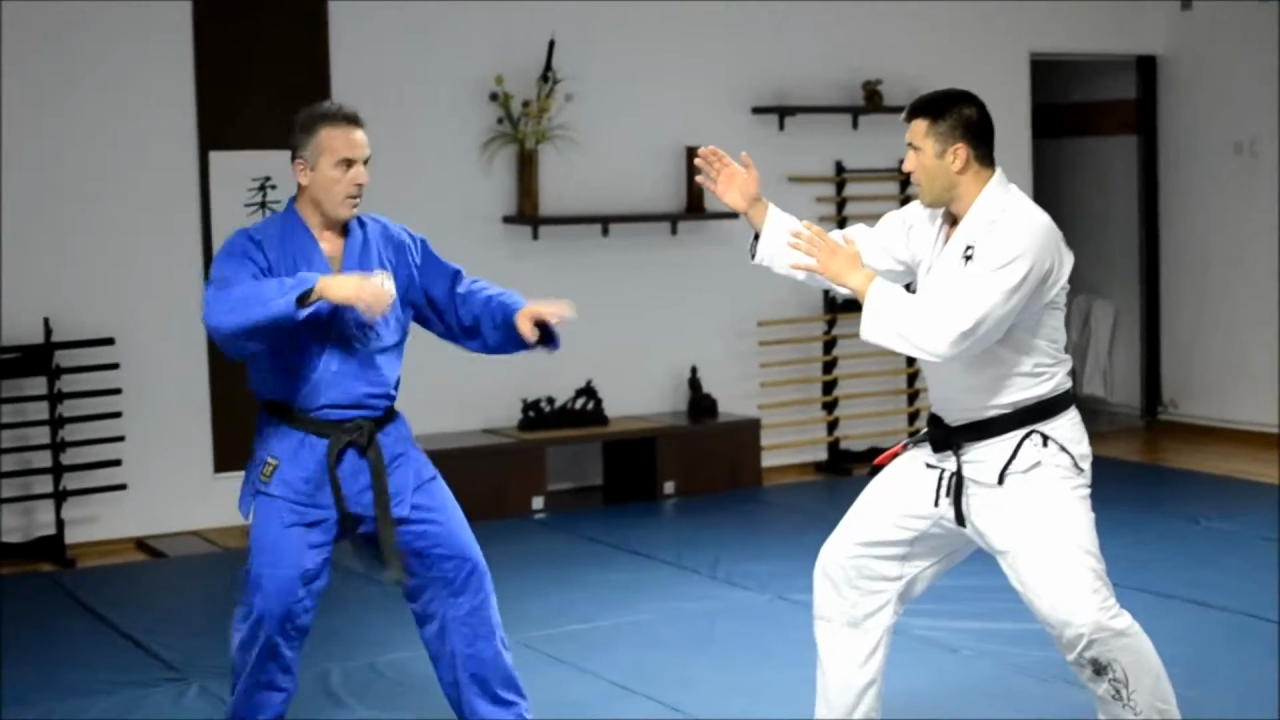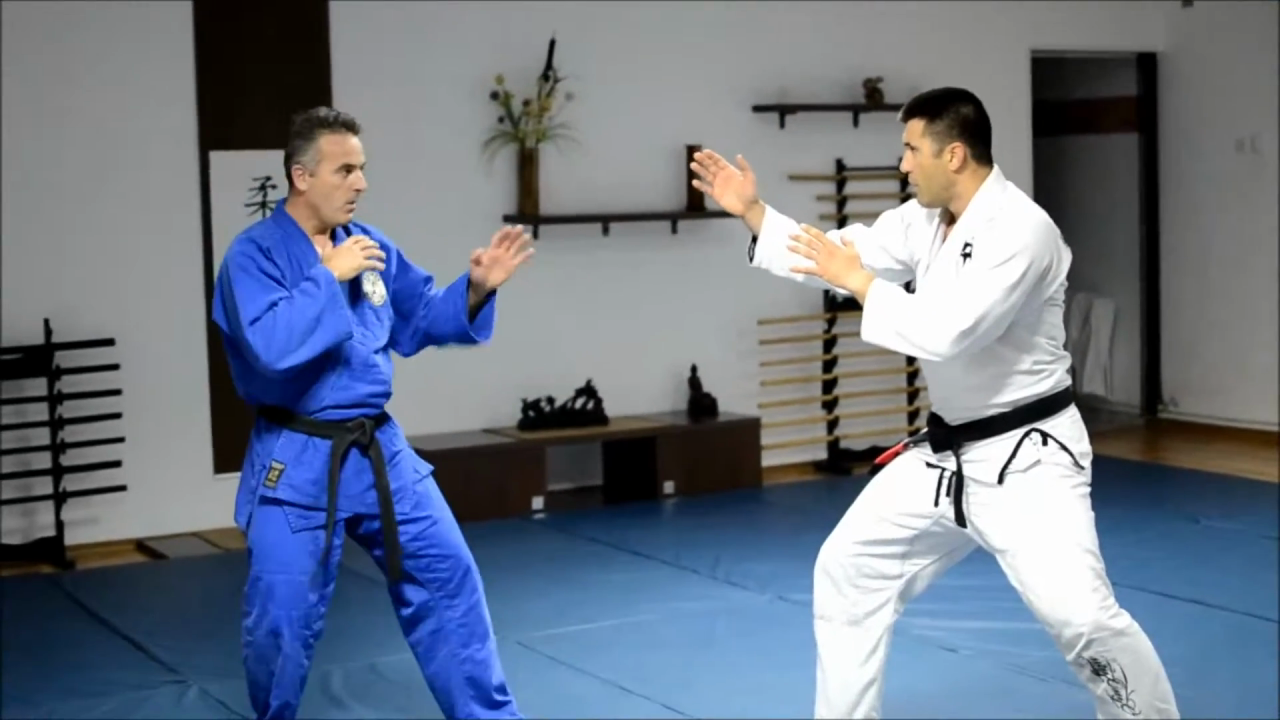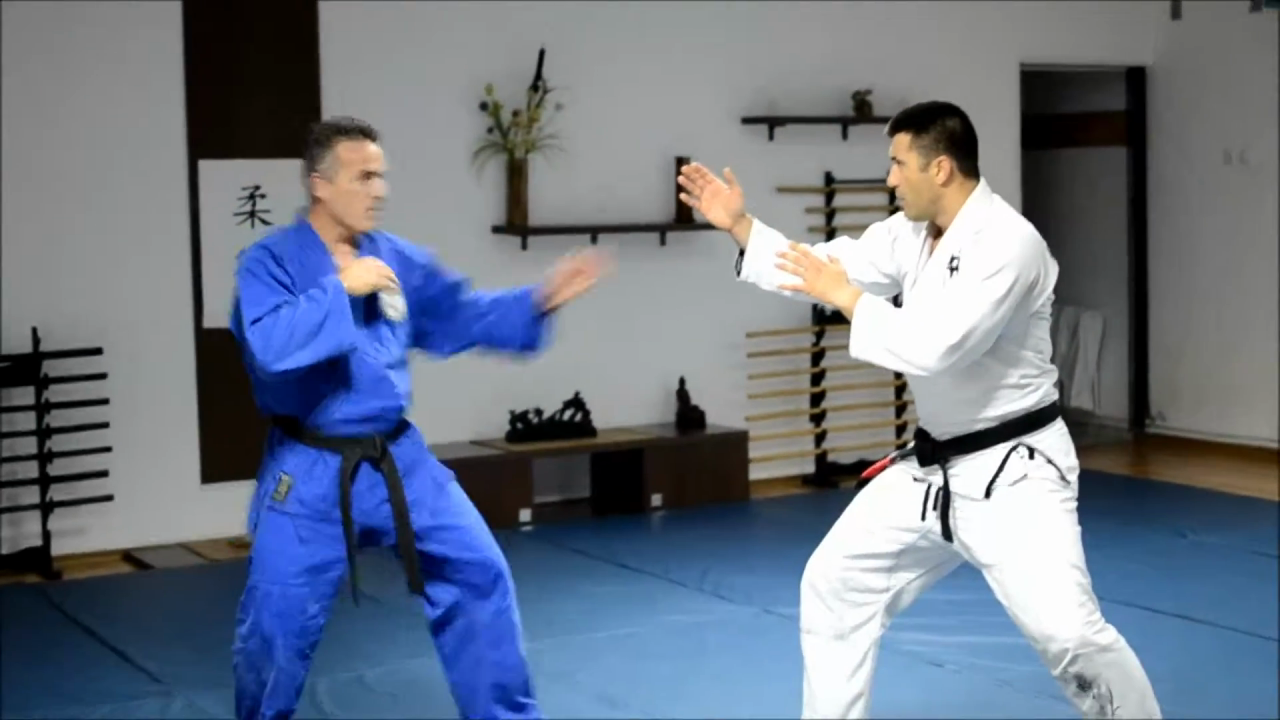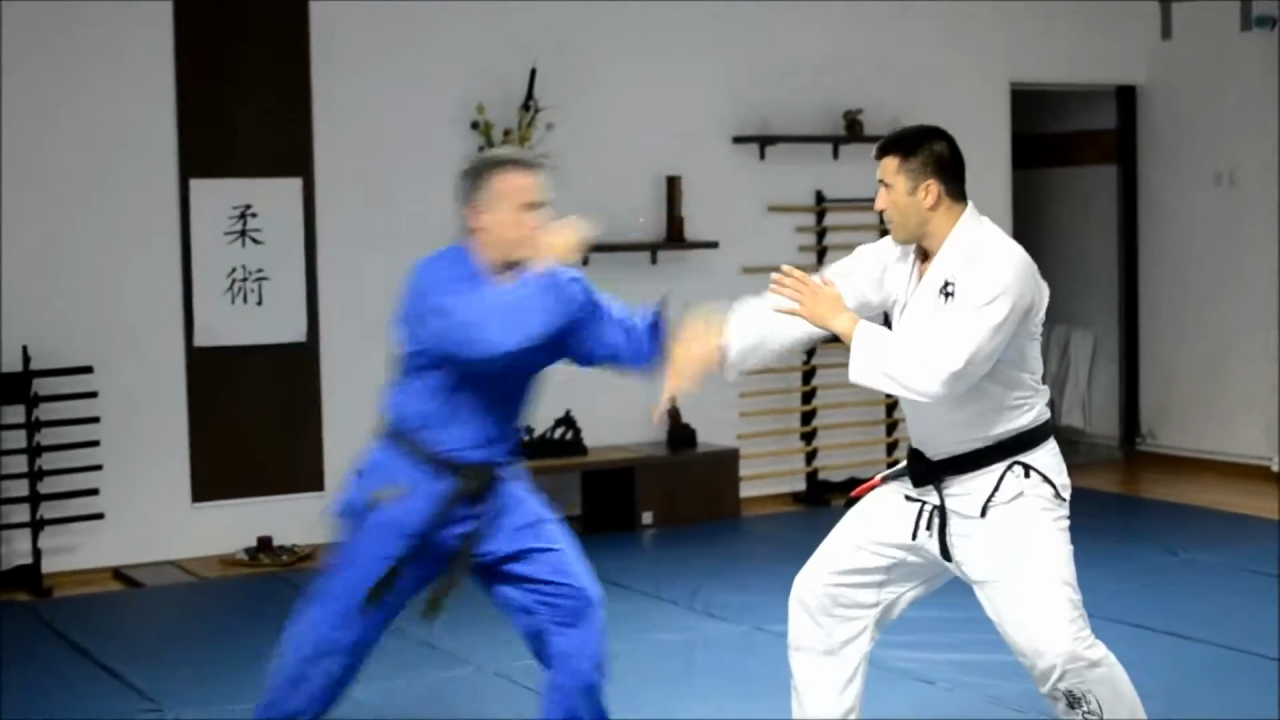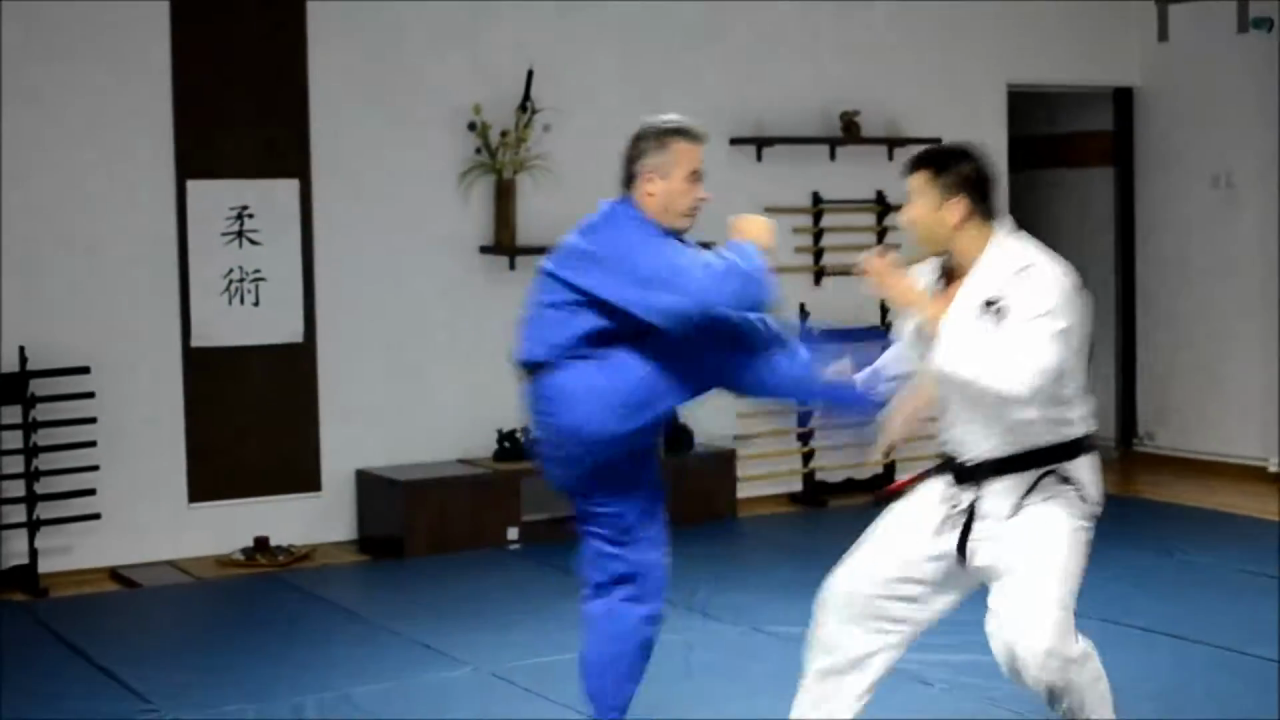
dt=0.3s
person 1, frame 1
left shoulder: (1023, 230)
right shoulder: (926, 220)
left elbow: (946, 333)
right elbow: (839, 253)
left wrist: (859, 280)
right wrist: (754, 209)
left hip: (1026, 456)
right hip: (945, 452)
left knee: (1082, 615)
right knee: (848, 571)
person 1, frame 2
left shoulder: (1020, 229)
right shoulder: (925, 218)
left elbow: (947, 333)
right elbow: (837, 254)
left wrist: (859, 281)
right wrist: (753, 212)
left hip: (1026, 456)
right hip: (945, 451)
left knee: (1081, 613)
right knee: (849, 569)
person 1, frame 3
left shoulder: (1008, 243)
right shoulder: (911, 233)
left elbow: (935, 348)
right elbow: (825, 267)
left wrist: (846, 297)
right wrist: (739, 225)
left hip: (1013, 470)
right hip: (933, 466)
left knee: (1067, 629)
right knee: (835, 583)
person 1, frame 4
left shoulder: (999, 265)
right shoulder: (892, 257)
left elbow: (936, 373)
right elbow: (798, 311)
left wrist: (844, 323)
right wrist: (717, 339)
left hip: (1006, 488)
right hip: (923, 486)
left knee: (1058, 646)
right knee: (823, 595)
person 1, frame 5
left shoulder: (1040, 280)
right shoulder: (933, 278)
left elbow: (1024, 378)
right elbow: (916, 363)
left wrist: (934, 313)
left hip: (1042, 491)
right hip: (959, 489)
left knee: (1033, 642)
right knee: (855, 597)
person 2, frame 1
left shoulder: (391, 244)
right shoulder: (257, 246)
left elbow: (458, 301)
right elbow: (224, 315)
left wrist: (519, 313)
right wrist: (318, 290)
left hip: (383, 449)
right hip: (298, 456)
left knee: (456, 570)
right knee: (275, 606)
person 2, frame 2
left shoulder: (370, 244)
right shoulder: (255, 254)
left elbow: (419, 322)
right elbow: (274, 346)
left wrist: (476, 286)
right wrist: (329, 275)
left hip: (378, 448)
right hip: (297, 461)
left knee: (446, 574)
right knee: (284, 615)
person 2, frame 3
left shoulder: (396, 257)
right shoulder: (269, 261)
left elbow: (459, 321)
right elbow: (274, 348)
left wrist: (540, 301)
right wrist: (342, 288)
left hip: (396, 460)
right hip: (311, 471)
left knee: (477, 576)
right knee: (277, 621)
person 2, frame 4
left shoulder: (548, 283)
right shoulder: (440, 279)
left elbow: (610, 334)
right elbow: (484, 336)
left wrist: (671, 337)
right wrist: (547, 271)
left hip: (492, 487)
right hip: (411, 483)
left knee: (570, 606)
right knee: (341, 618)
person 2, frame 5
left shoulder: (651, 248)
right shoulder: (615, 238)
left elbow: (736, 319)
right elbow: (702, 299)
right wrist: (747, 253)
left hip: (607, 422)
right hip: (589, 399)
left knee: (627, 591)
right knee: (728, 343)
right ankle: (889, 402)
